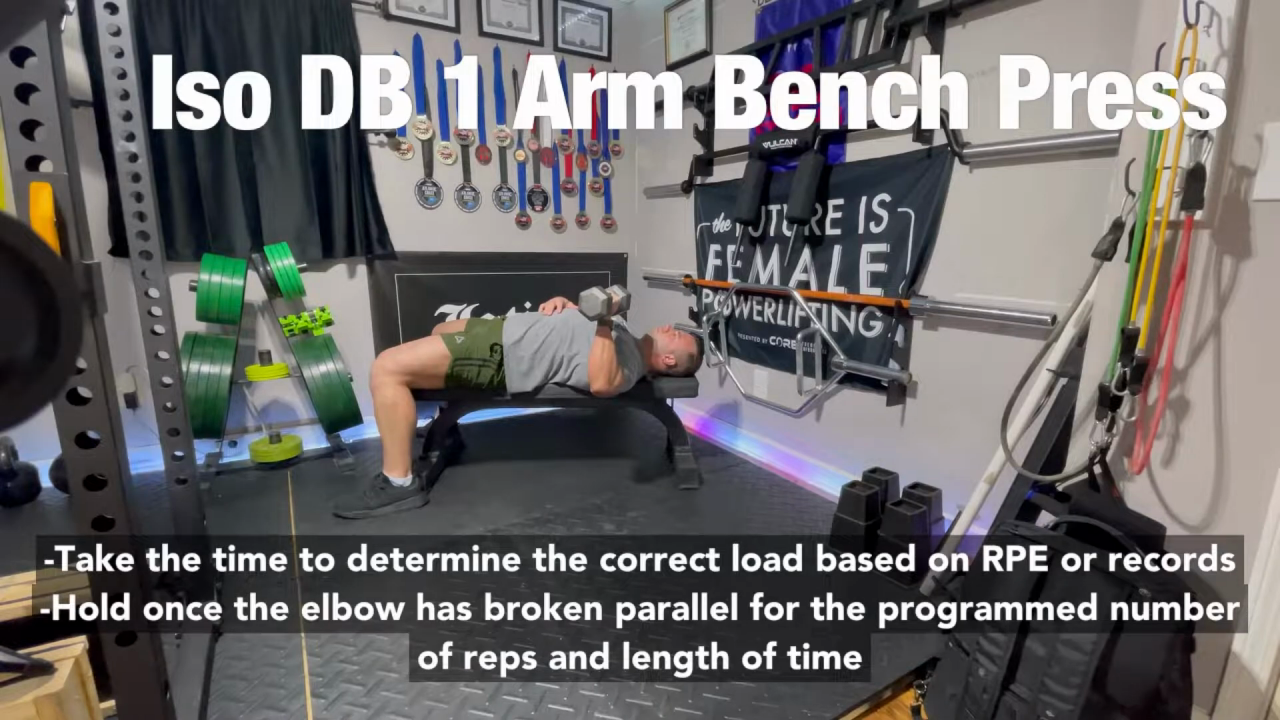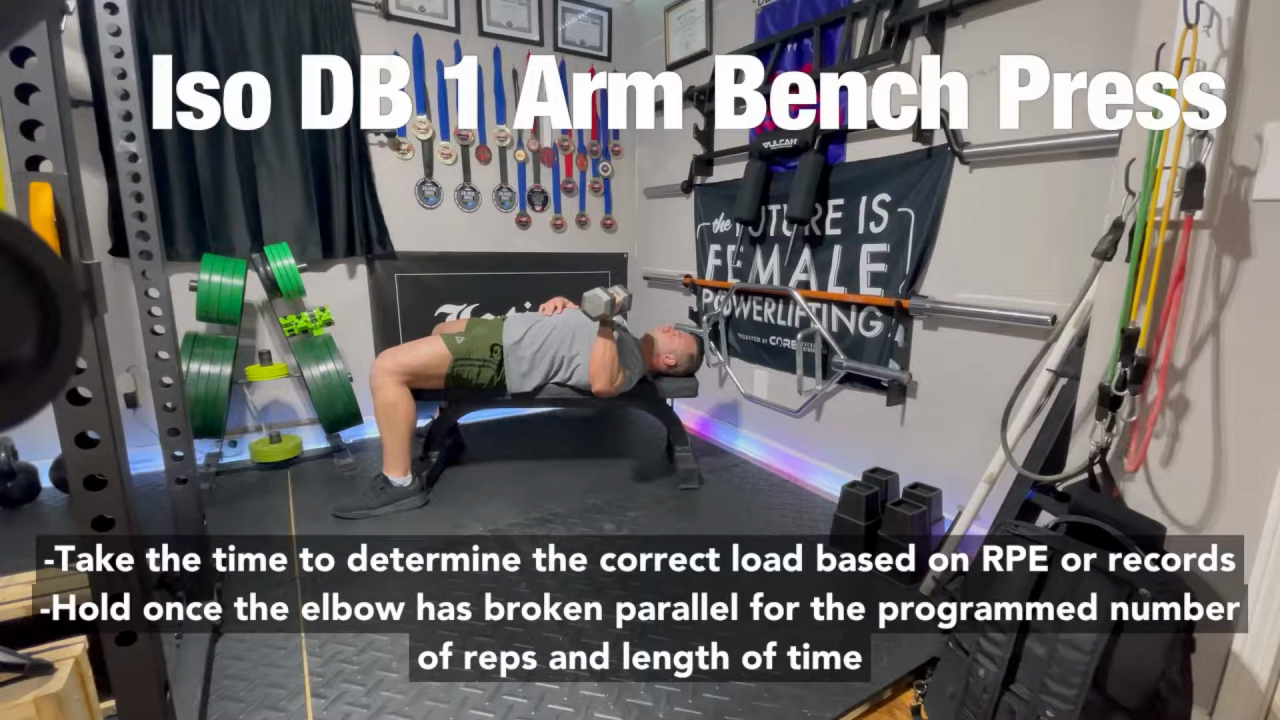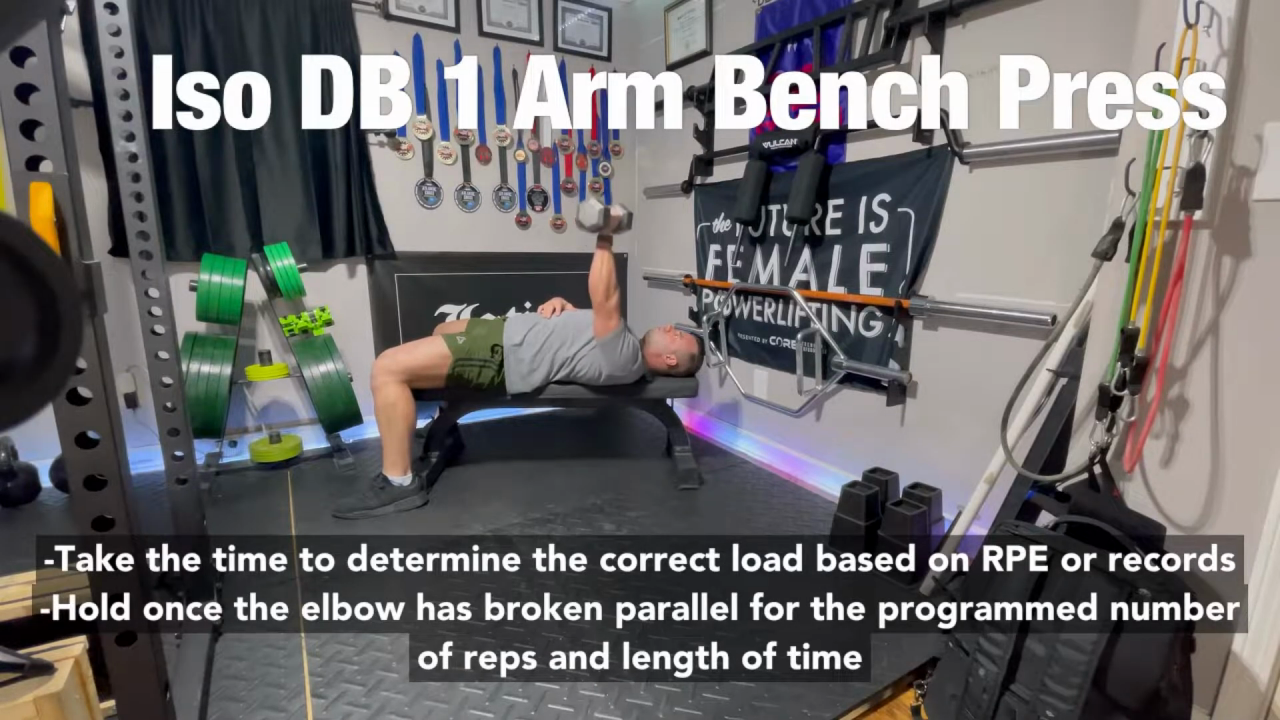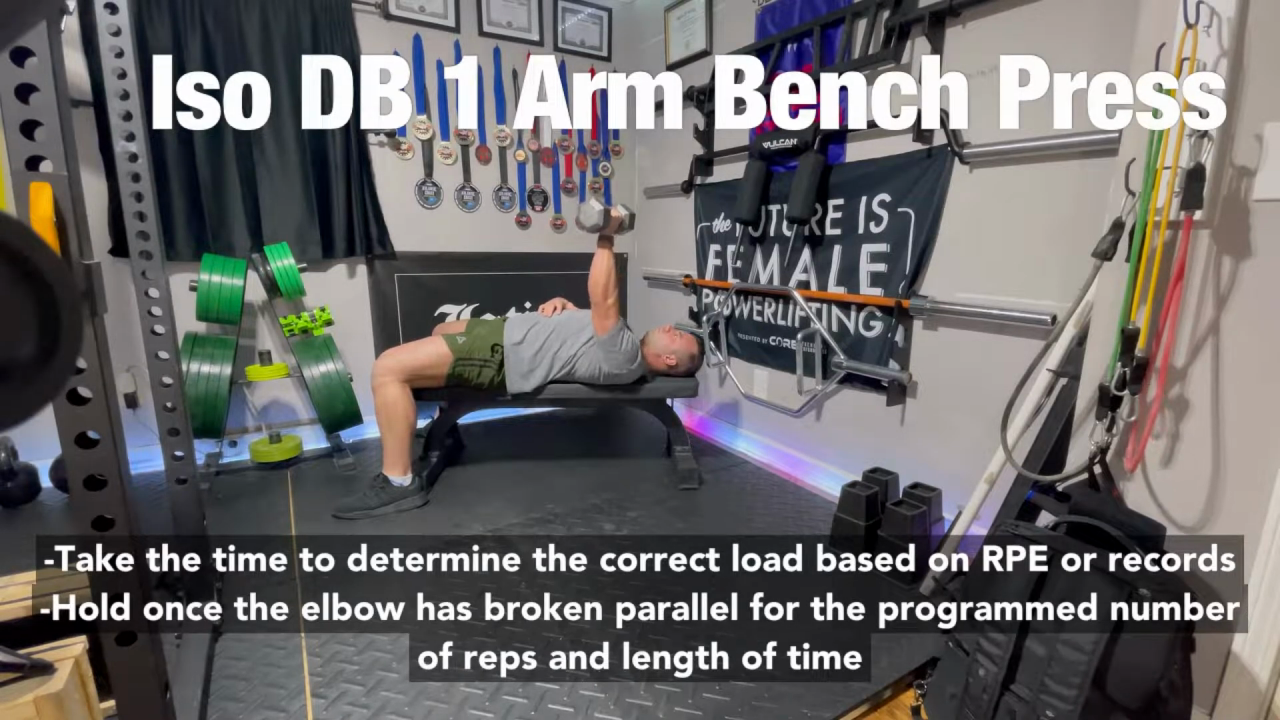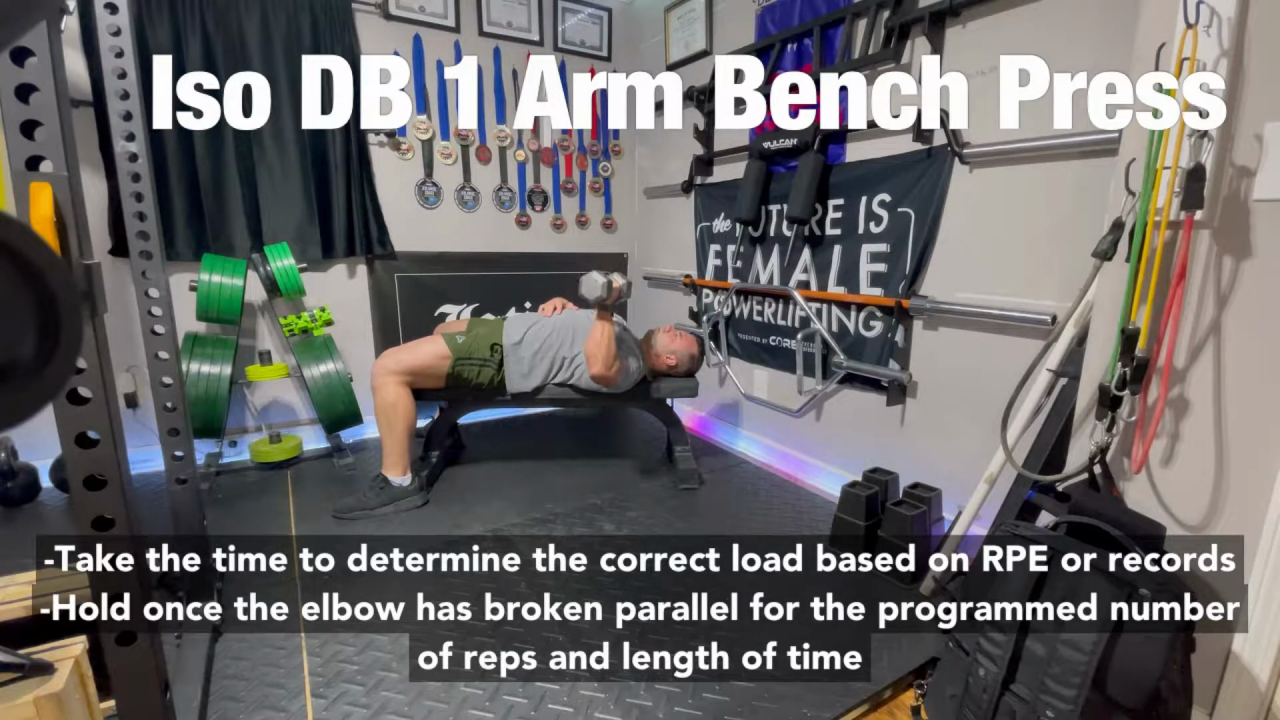
dt=1s
person 1, frame 1
left shoulder: (629, 365)
right shoulder: (626, 338)
left elbow: (600, 384)
right elbow: (580, 319)
left wrist: (603, 323)
right wrist: (562, 302)
left hip: (502, 354)
left knee: (388, 367)
right knee: (441, 330)
left ankle: (399, 482)
person 1, frame 2
left shoulder: (629, 364)
right shoulder: (627, 339)
left elbow: (602, 384)
right elbow: (580, 323)
left wrist: (605, 323)
right wrist: (563, 302)
left hip: (504, 354)
left knee: (388, 368)
right knee: (442, 330)
left ankle: (399, 482)
person 1, frame 3
left shoulder: (624, 359)
right shoulder: (629, 341)
left elbow: (603, 301)
right elbow: (592, 317)
left wrist: (605, 239)
right wrist: (561, 303)
left hip: (503, 355)
left knee: (389, 368)
right knee: (440, 330)
left ankle: (399, 483)
person 1, frame 4
left shoulder: (624, 359)
right shoulder: (629, 343)
left elbow: (603, 300)
right elbow: (591, 319)
left wrist: (606, 237)
right wrist: (564, 303)
left hip: (504, 355)
left knee: (389, 368)
right knee: (442, 330)
left ankle: (399, 481)
person 1, frame 5
left shoulder: (628, 368)
right shoulder: (627, 340)
left elbow: (599, 367)
right elbow: (584, 324)
left wrist: (605, 305)
right wrist: (564, 303)
left hip: (504, 355)
left knee: (389, 369)
right knee: (442, 331)
left ankle: (398, 482)
